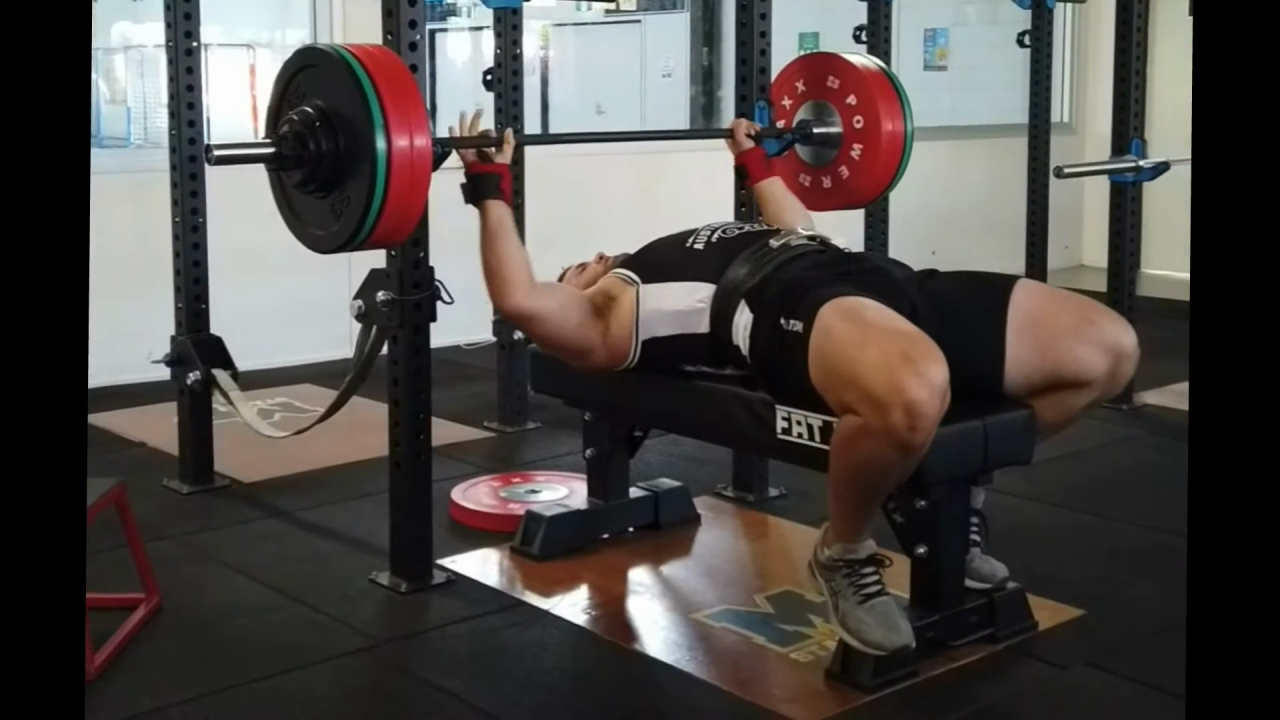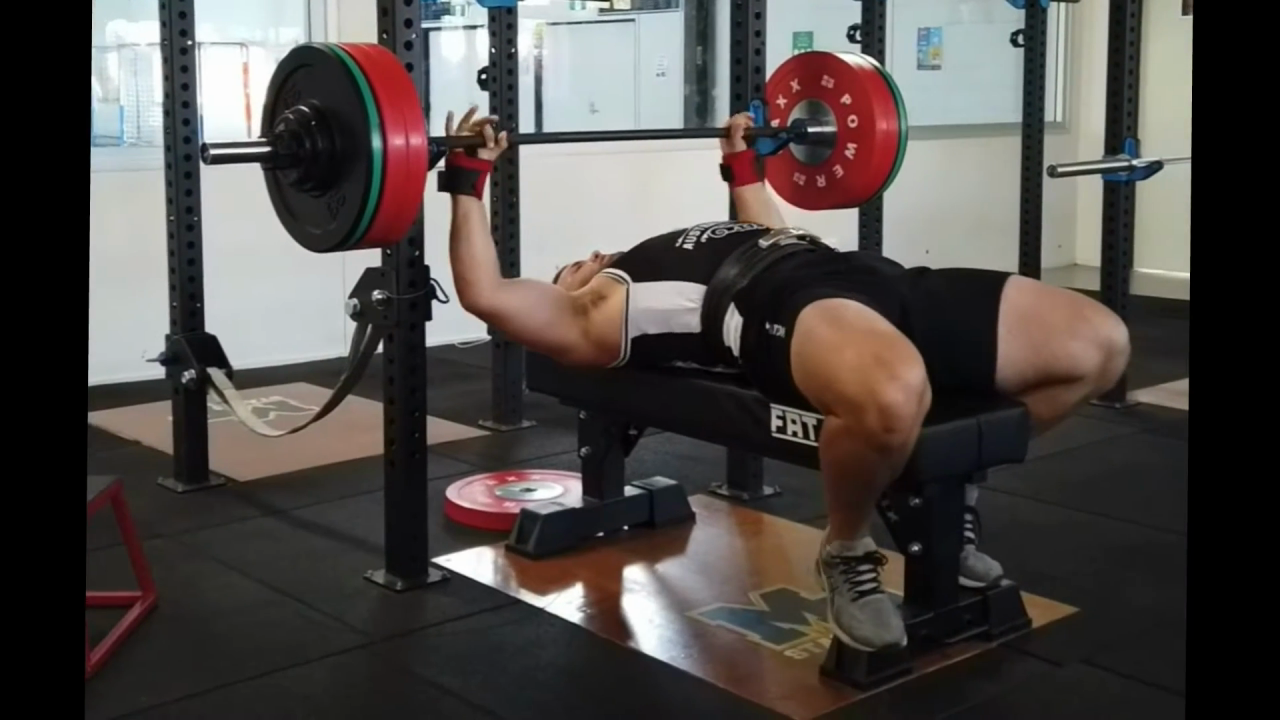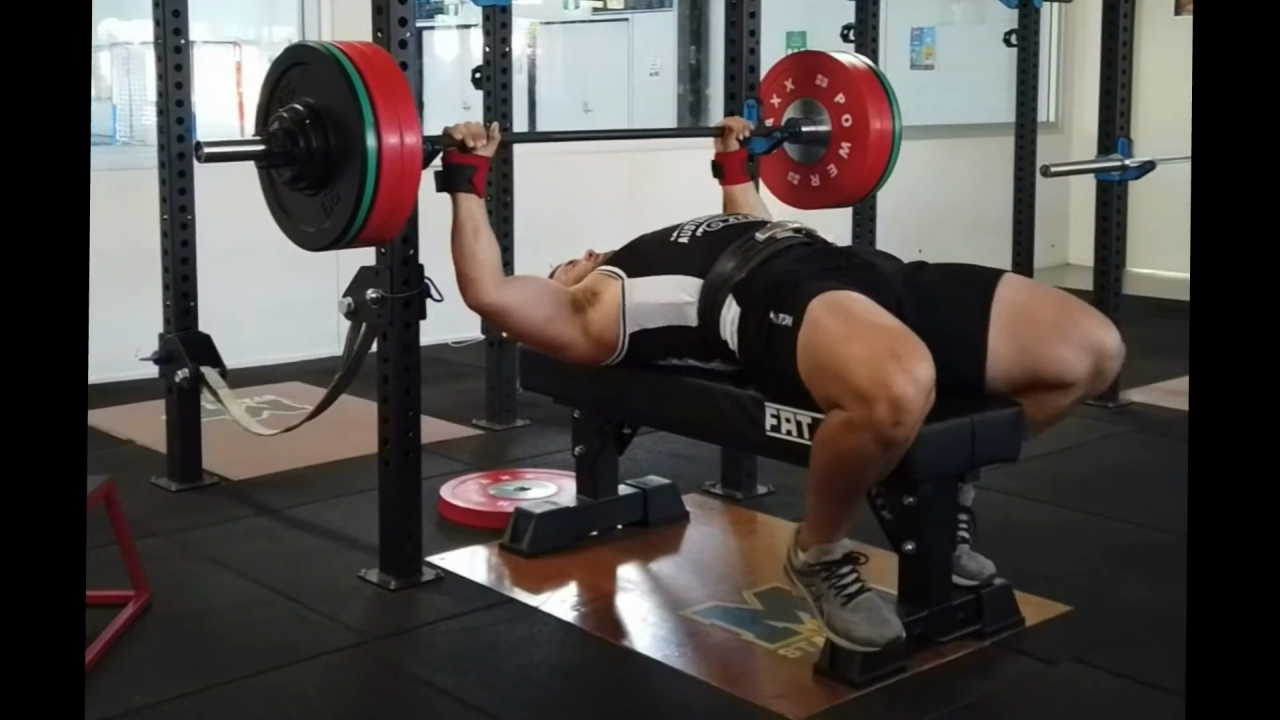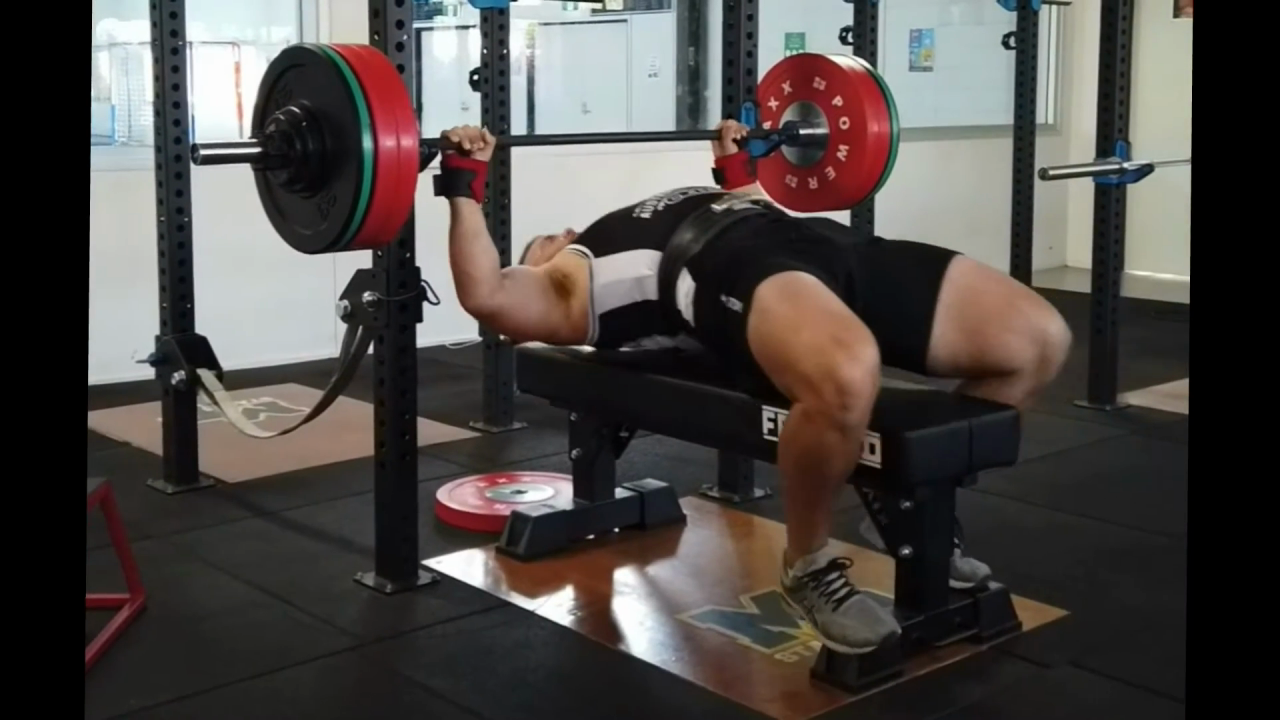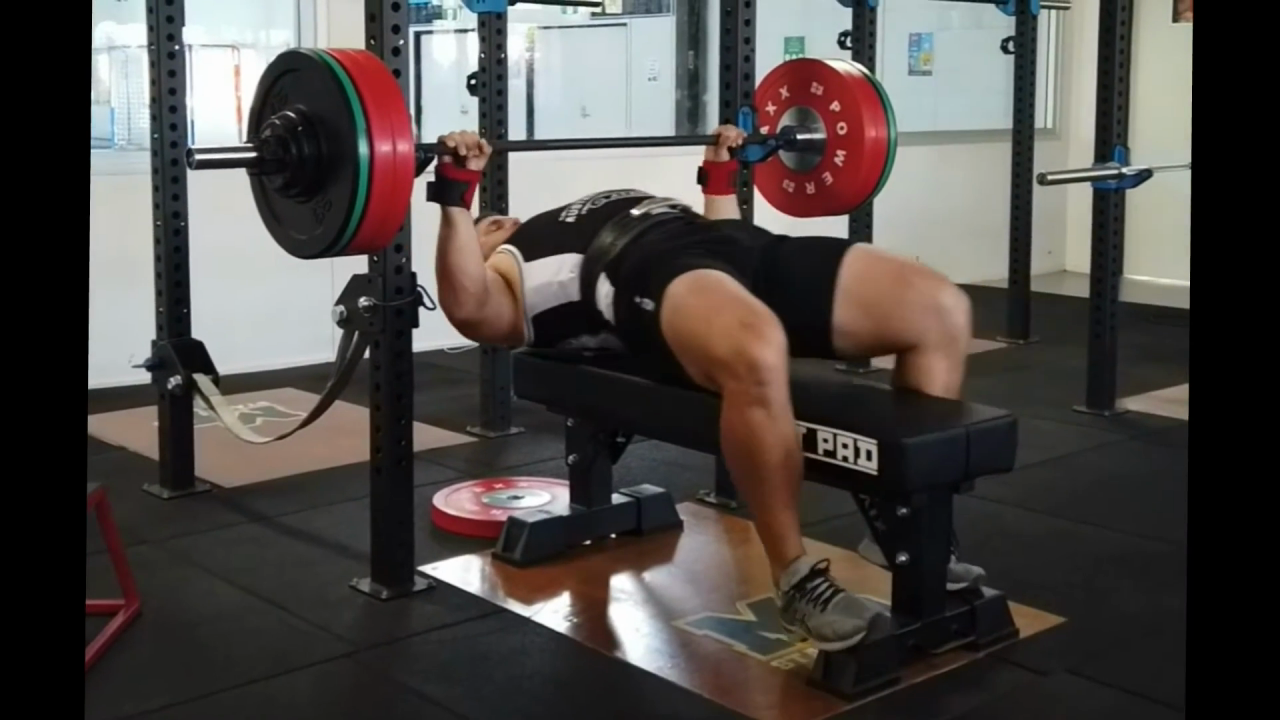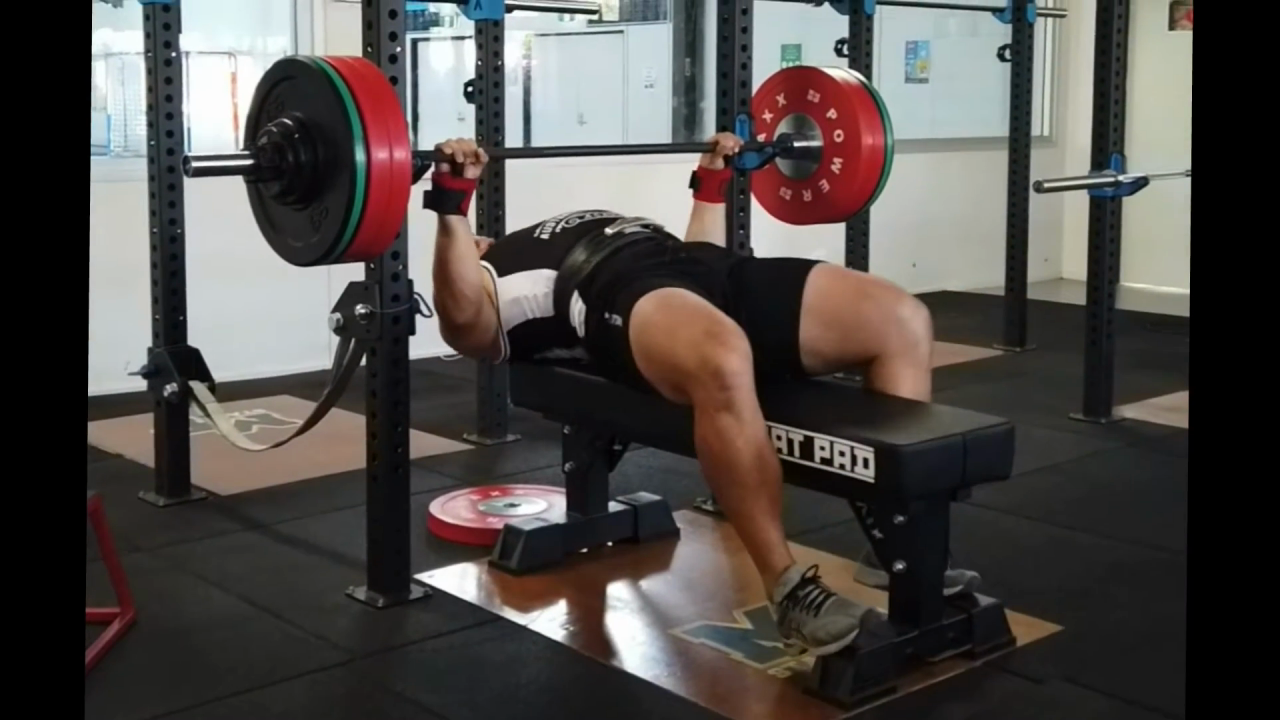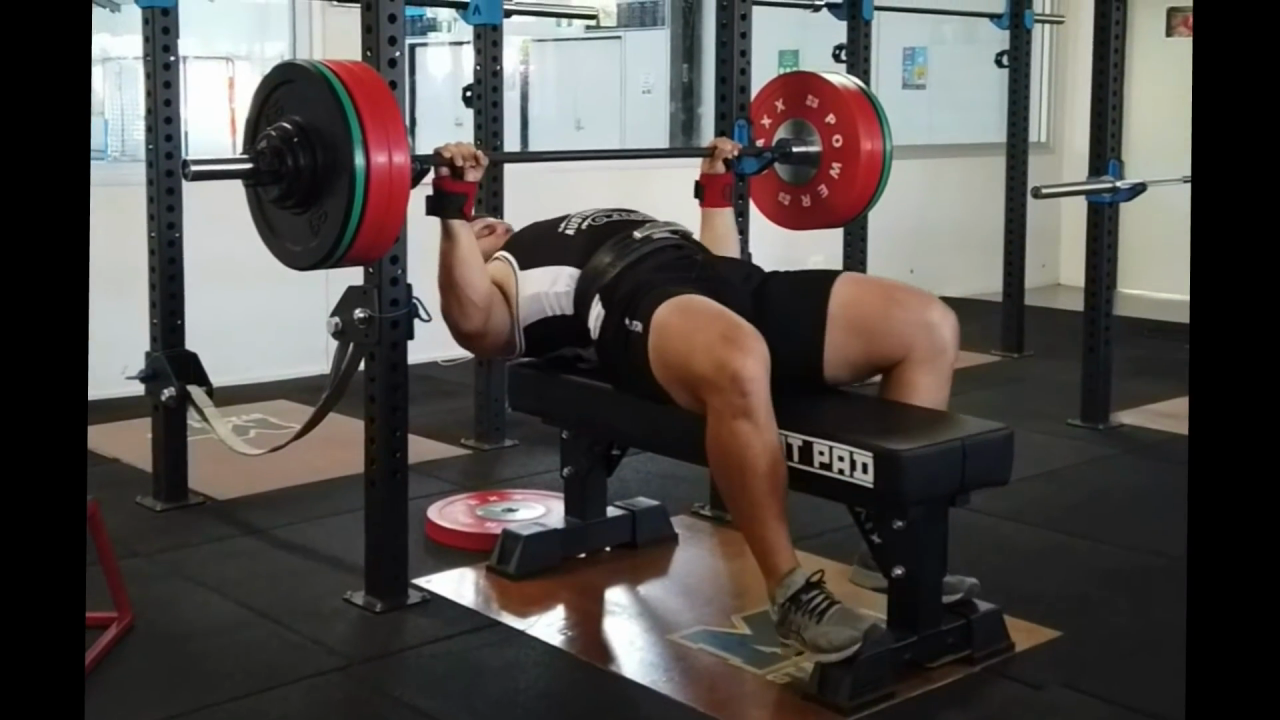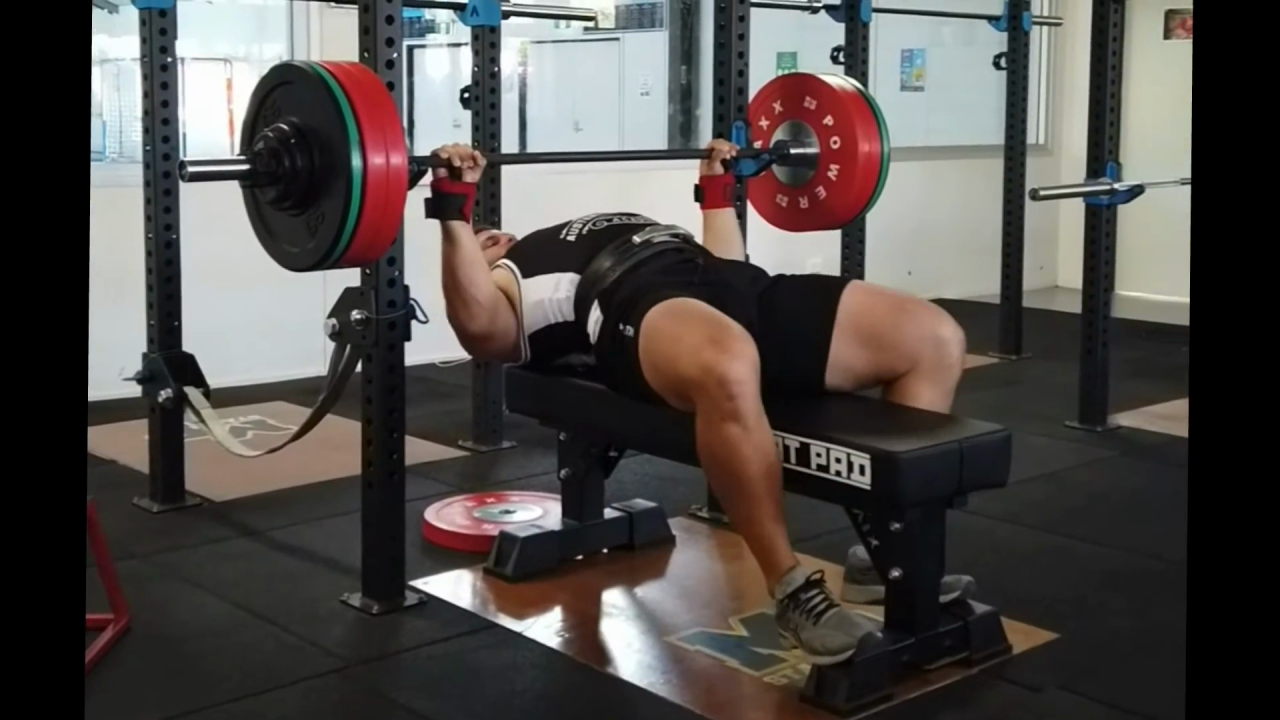
dt=0.3s
person 1, frame 1
left shoulder: (664, 275)
right shoulder: (599, 325)
left elbow: (795, 234)
right elbow: (518, 297)
left wrist: (753, 159)
right wrist: (489, 186)
left knee: (1108, 349)
right knee: (914, 395)
right ankle: (845, 553)
person 1, frame 2
left shoulder: (653, 271)
right shoulder: (590, 322)
left elbow: (763, 239)
right elbow: (486, 295)
left wrist: (740, 163)
right wrist: (468, 179)
left knee: (1100, 345)
right knee: (893, 397)
right ankle: (846, 552)
person 1, frame 3
left shoulder: (646, 274)
right shoulder: (586, 315)
left elbow: (751, 239)
right elbow: (488, 291)
left wrist: (732, 164)
right wrist: (466, 179)
left knee: (1091, 350)
right knee: (900, 388)
right ankle: (819, 555)
person 1, frame 4
left shoulder: (635, 245)
right shoulder: (561, 294)
right elbow: (486, 295)
left wrist: (732, 167)
right wrist: (464, 186)
left knee: (1036, 335)
right knee: (844, 374)
right ankle: (809, 568)
person 1, frame 5
left shoulder: (578, 233)
right shoulder: (503, 280)
right elbow: (468, 306)
left wrist: (719, 173)
right wrist: (455, 194)
left knee: (941, 310)
right knee: (757, 356)
right ankle: (797, 578)
person 1, frame 6
left shoulder: (573, 246)
right shoulder: (483, 290)
left elbow: (697, 259)
right elbow: (461, 315)
left wrist: (711, 182)
right wrist: (450, 205)
left knee: (902, 320)
right knee: (723, 364)
right ankle: (790, 590)
person 1, frame 7
right shoulder: (497, 280)
left elbow: (718, 265)
right elbow: (472, 321)
left wrist: (716, 187)
right wrist: (451, 209)
left hip: (735, 286)
right hip: (639, 303)
left knee: (927, 324)
right knee: (740, 367)
right ankle: (792, 593)
person 1, frame 8
right shoulder: (505, 284)
left elbow: (724, 269)
right elbow: (475, 321)
left wrist: (716, 189)
right wrist: (453, 211)
left hip: (739, 289)
left knee: (934, 338)
right knee: (728, 370)
right ankle: (793, 588)
